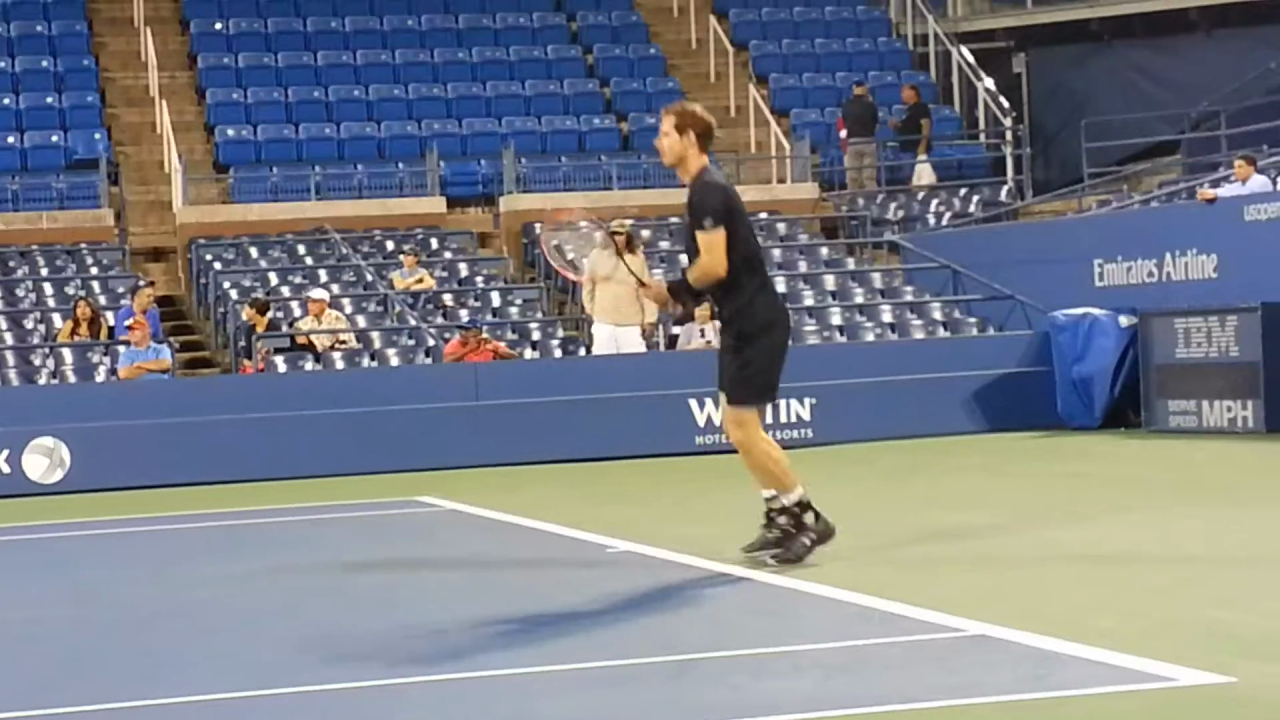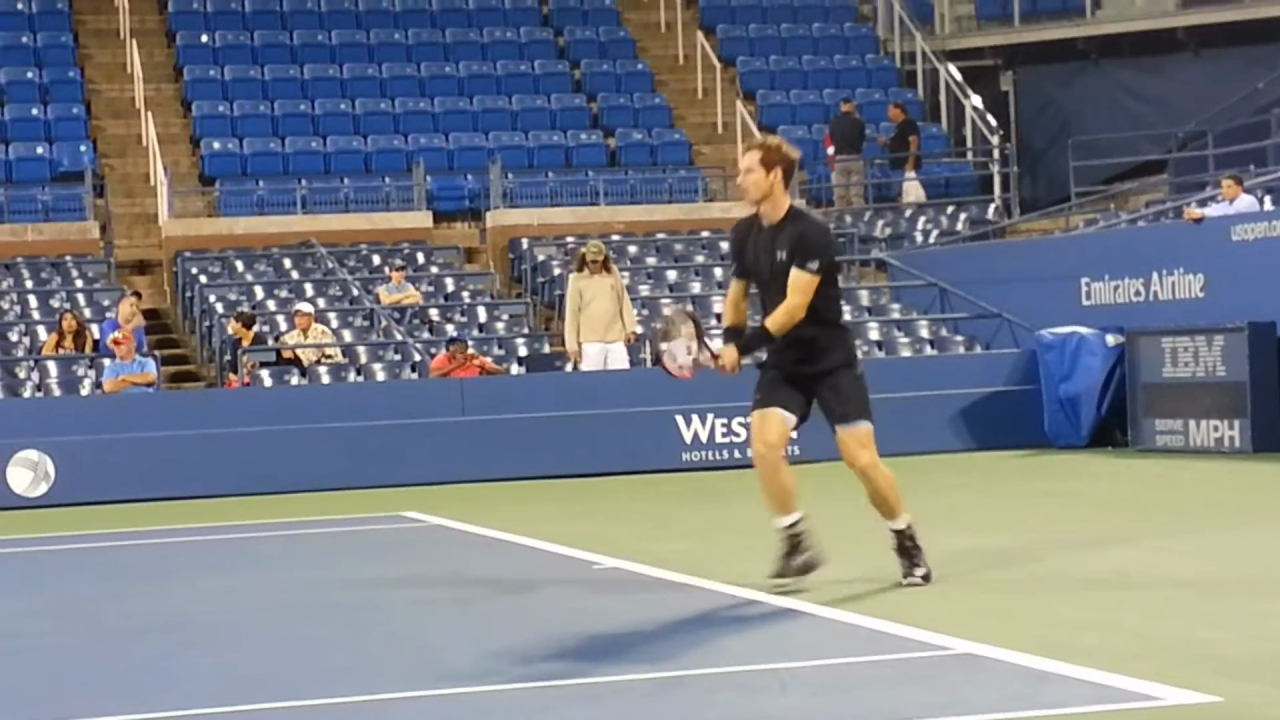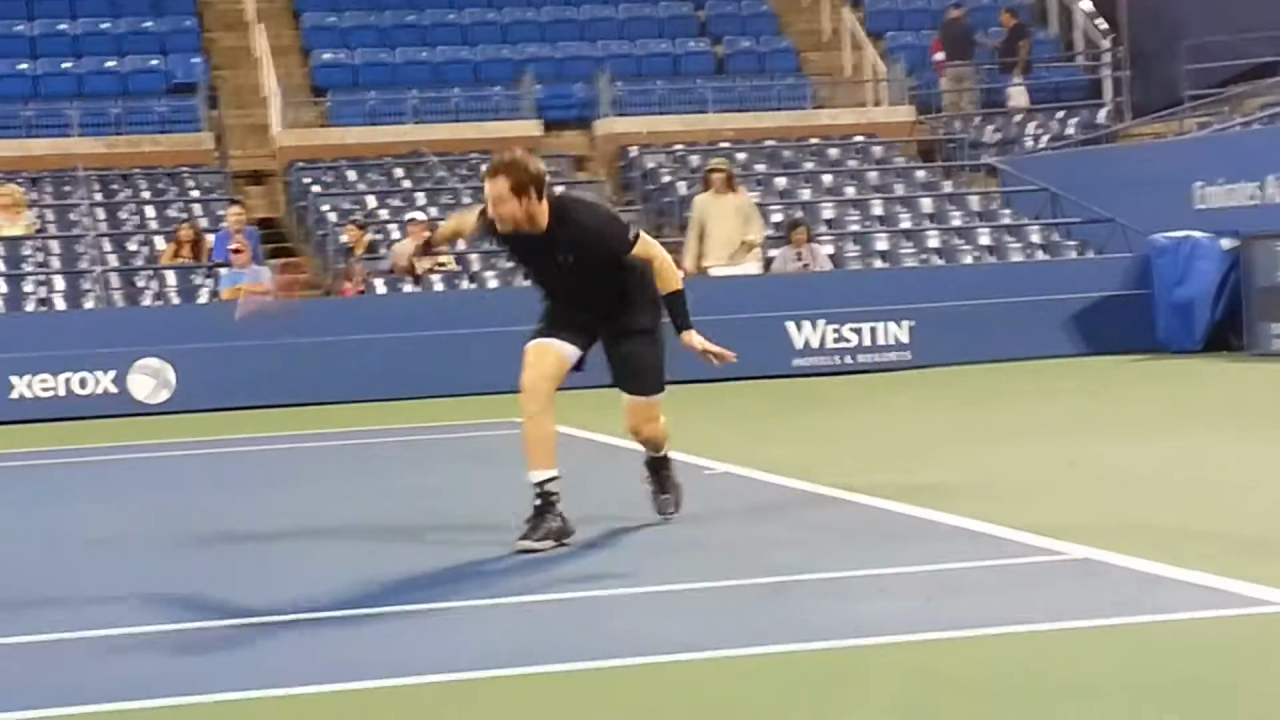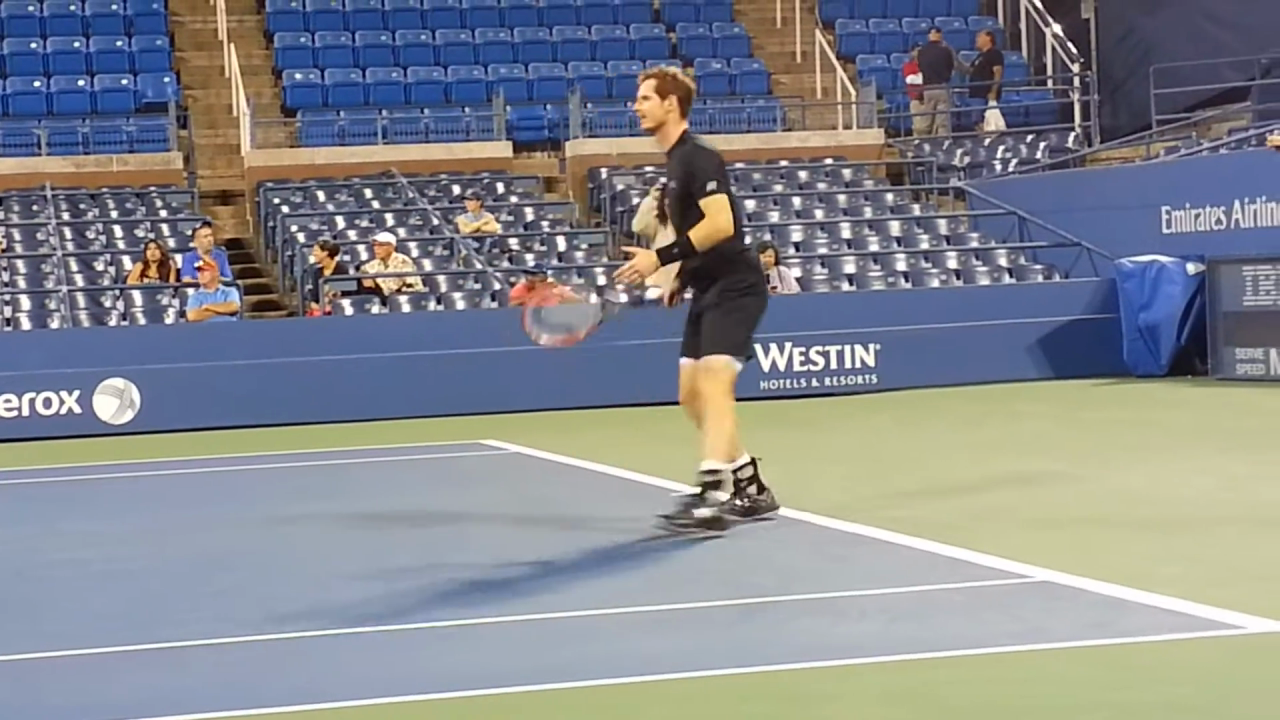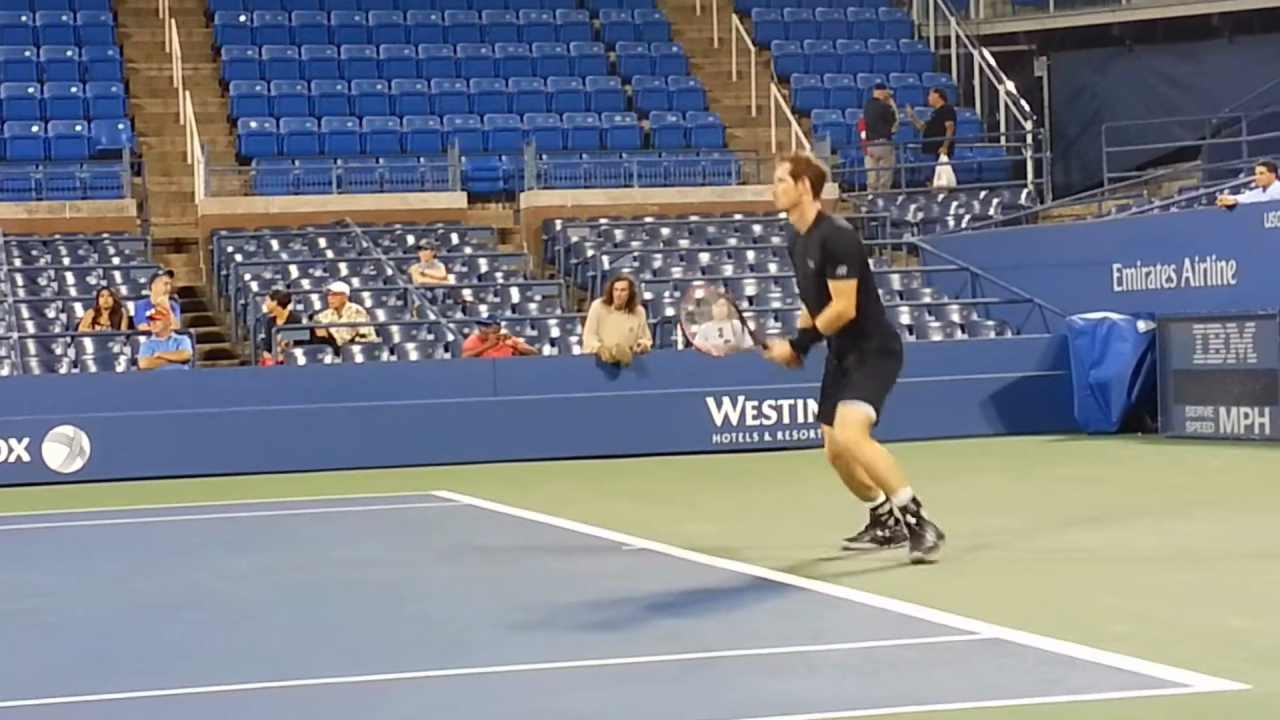
dt=1s
person 1, frame 1
left shoulder: (708, 190)
right shoulder: (704, 189)
left elbow: (714, 267)
left wrist: (674, 290)
right wrist: (685, 293)
left hip: (755, 324)
right hip: (742, 323)
left knee: (743, 428)
right knee: (738, 428)
left ankle: (806, 518)
right ankle: (784, 518)
person 1, frame 2
left shoulder: (810, 232)
right shoulder: (743, 233)
left elbow: (795, 307)
right elbow: (737, 294)
left wrist: (745, 346)
right wrist: (731, 341)
left hip: (830, 358)
right hip: (782, 363)
left knee: (862, 458)
right knee: (764, 444)
left ankle: (907, 544)
right ankle: (796, 543)
person 1, frame 3
left shoulder: (591, 219)
right shoulder: (499, 221)
left elbow: (657, 258)
right elbow: (469, 222)
left wrist: (684, 327)
left hip: (629, 309)
right hip: (570, 311)
left knee: (643, 424)
right knee: (535, 384)
left ankle: (659, 467)
right ankle: (547, 508)
person 1, frame 4
left shoulder: (697, 155)
right shoulder: (677, 159)
left elbow: (722, 224)
left wrist: (661, 257)
right wrist: (681, 280)
left hip: (736, 287)
right hip: (712, 288)
left knee: (713, 386)
right knee: (692, 393)
left ankle: (709, 497)
right ankle: (750, 487)
person 1, frame 5
left shoulder: (837, 236)
right shoulder: (797, 240)
left elbow: (845, 308)
left wrist: (798, 343)
right wrist: (798, 344)
left hip: (873, 350)
right hip: (843, 354)
left knee: (849, 435)
right knee: (837, 451)
left ankle: (917, 522)
right ankle: (884, 520)
